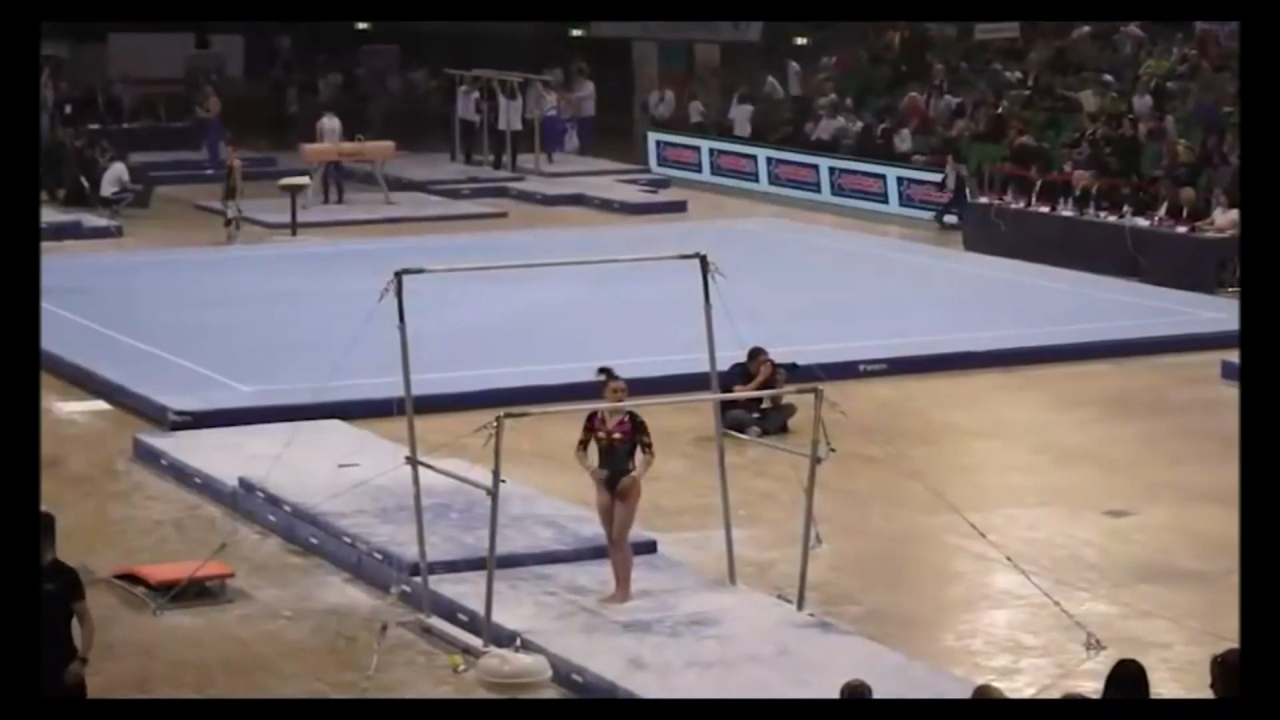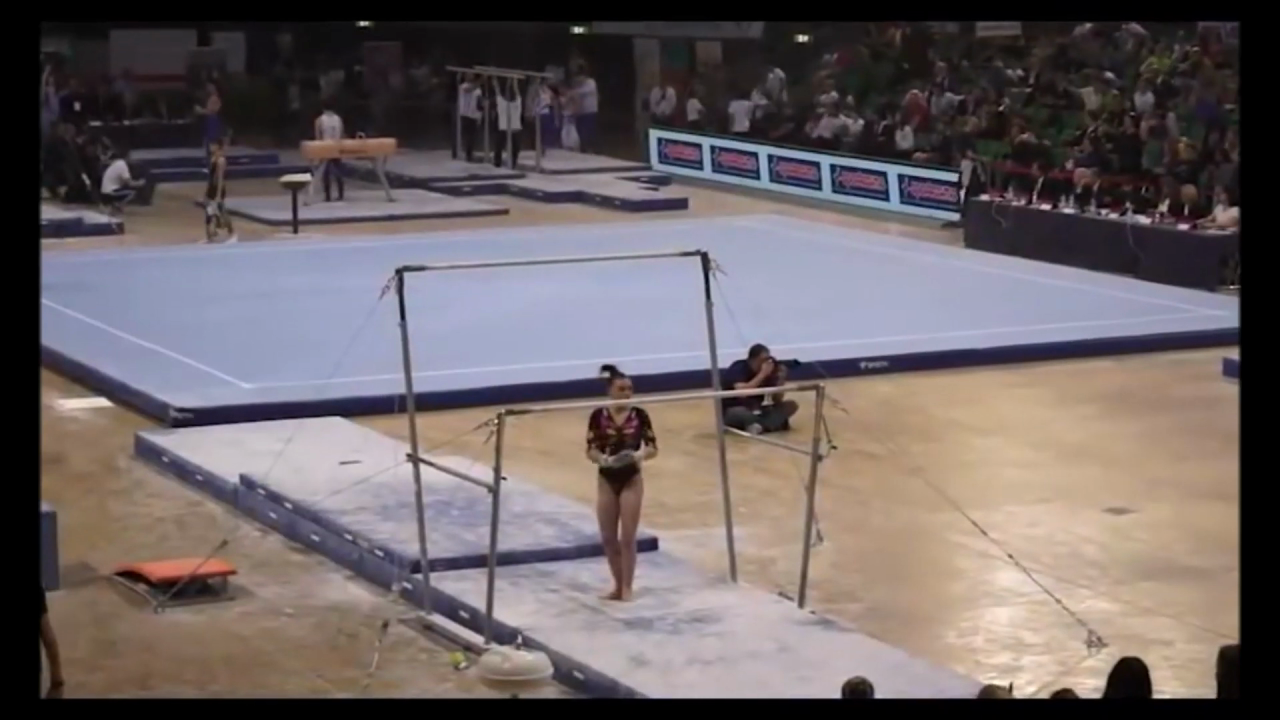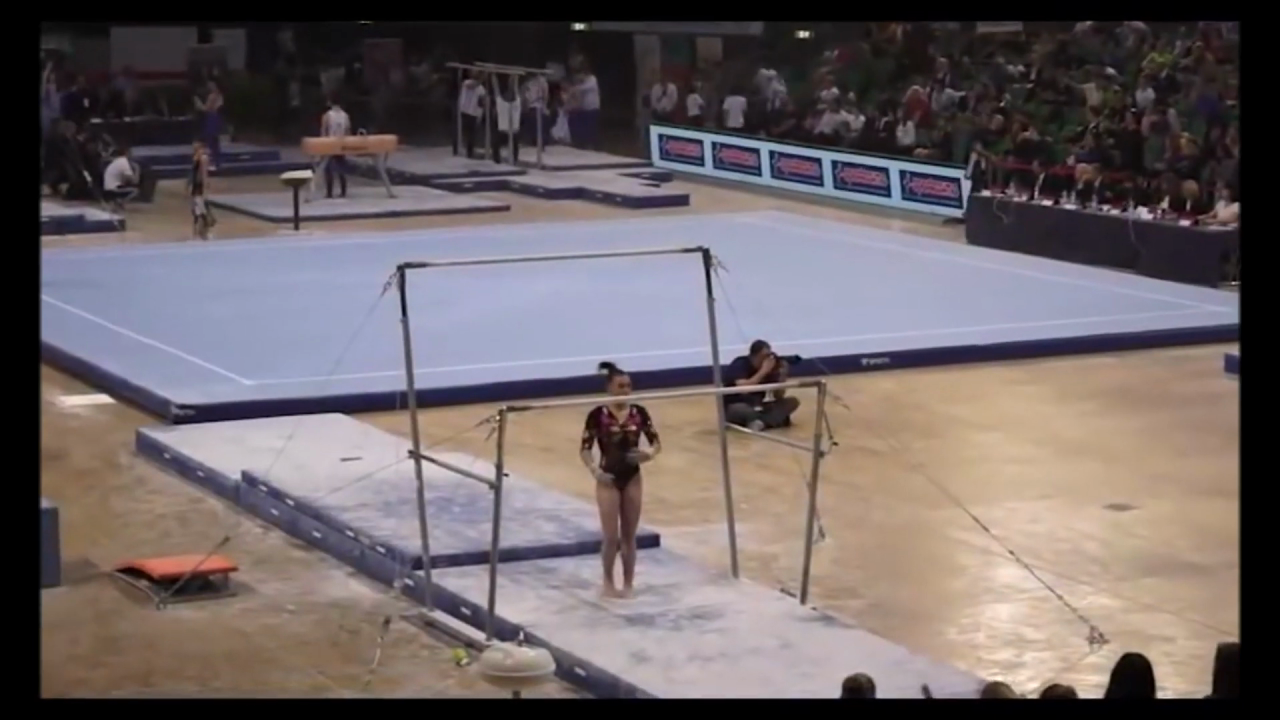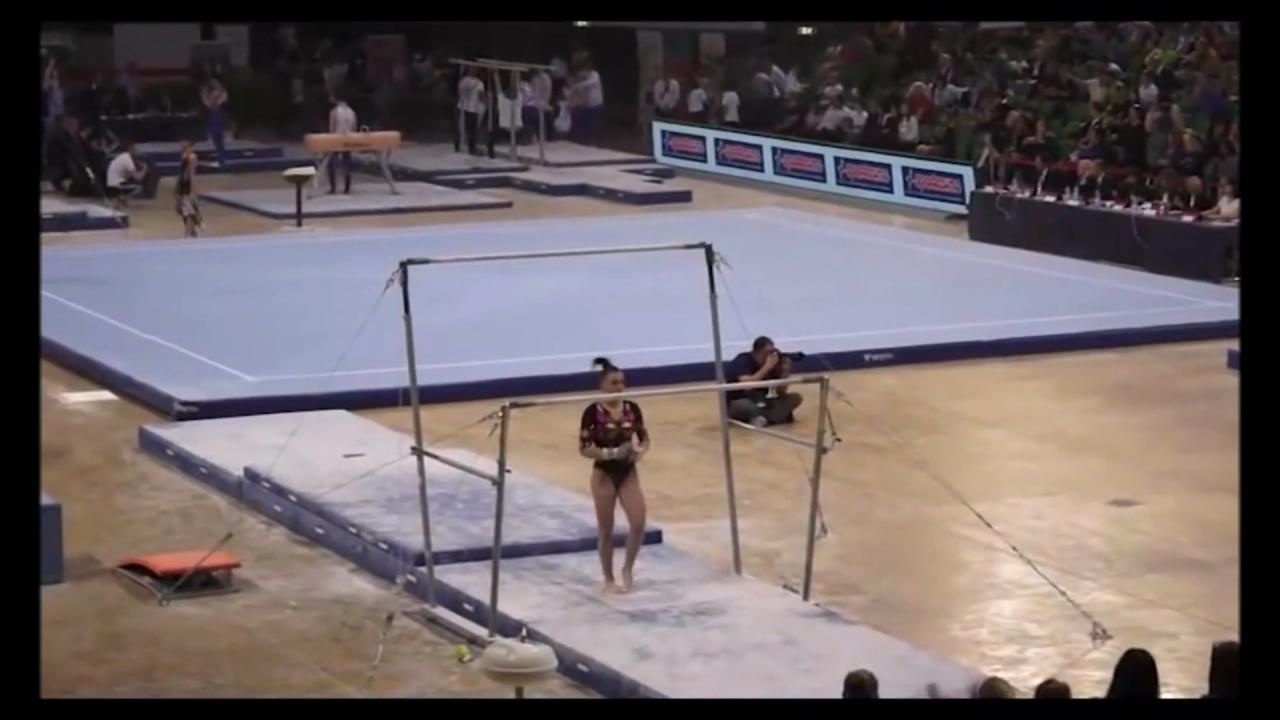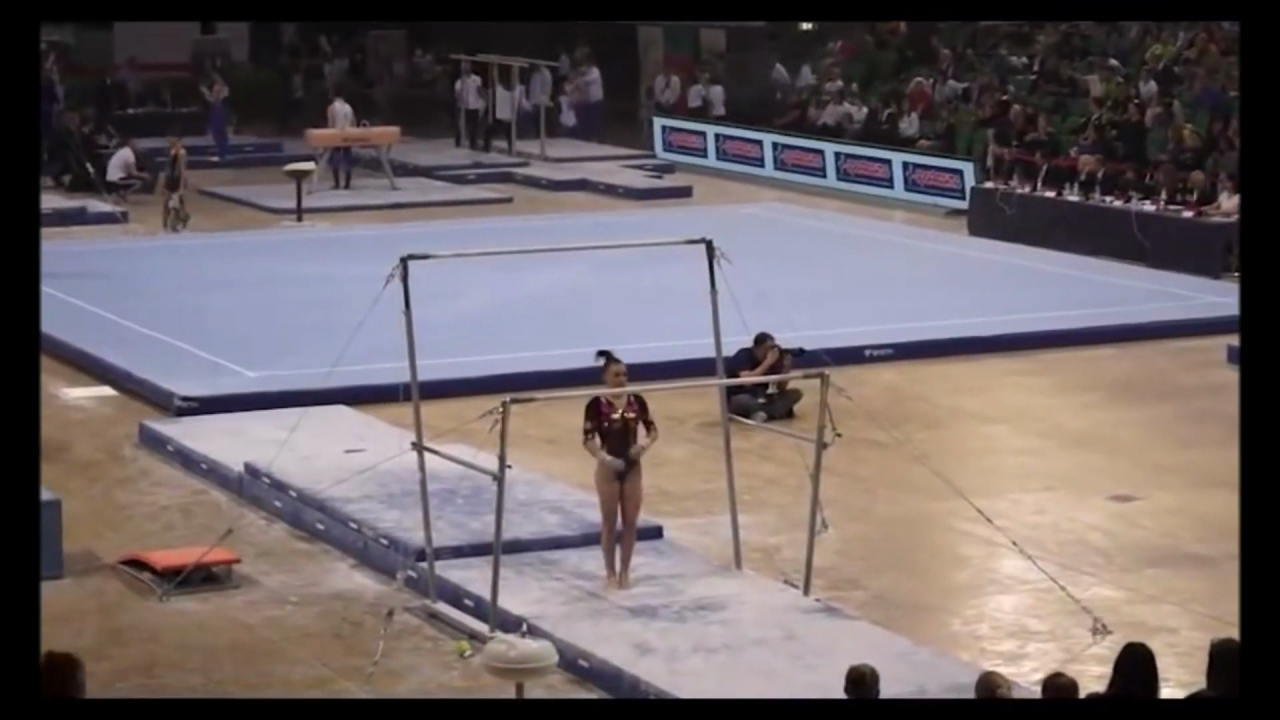
dt=0.4s
person 1, frame 1
left shoulder: (634, 420)
right shoulder: (594, 419)
left elbow: (649, 453)
right elbow: (580, 451)
left wrist: (637, 475)
right wrist: (591, 468)
left hip: (627, 483)
right hip: (604, 483)
left knee: (620, 538)
right knee: (612, 539)
left ankle: (624, 590)
right ankle: (618, 588)
person 1, frame 2
left shoulder: (639, 415)
right shoulder: (598, 416)
left elbow: (653, 448)
right elbow: (591, 451)
left wrist: (637, 455)
right wrist: (604, 460)
left hip: (632, 480)
right hip: (607, 481)
left knee: (628, 538)
right knee: (608, 538)
left ankle: (627, 587)
right ankle: (618, 585)
person 1, frame 3
left shoulder: (639, 413)
right shoulder: (597, 415)
left elbow: (656, 443)
right elbow: (585, 449)
left wrist: (649, 453)
right wrist: (594, 470)
left hip: (633, 479)
right hip: (608, 480)
left knee: (629, 535)
right knee: (611, 536)
left ankle: (628, 583)
right ankle: (608, 581)
person 1, frame 4
left shoulder: (632, 409)
right shoulder: (593, 412)
left elbow: (644, 439)
right elbow: (585, 449)
left wrist: (640, 451)
right wrist: (612, 453)
left hip: (629, 473)
right hip: (604, 475)
left knee: (638, 524)
right knee: (606, 531)
left ankle: (628, 570)
right ankle: (609, 579)
person 1, frame 5
left shoulder: (637, 401)
right shoulder: (596, 404)
left elbow: (653, 430)
right elbow: (588, 441)
left wrist: (644, 444)
right wrist: (606, 459)
left hip: (633, 468)
right hip: (608, 469)
left knee: (631, 522)
right knee: (610, 524)
left ankle: (624, 571)
right ankle: (611, 574)
